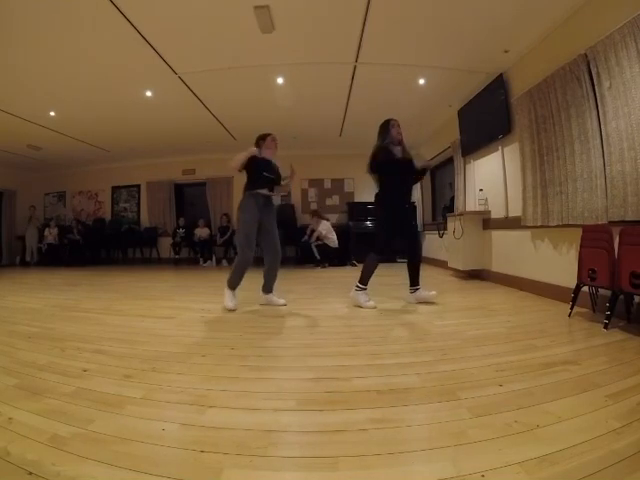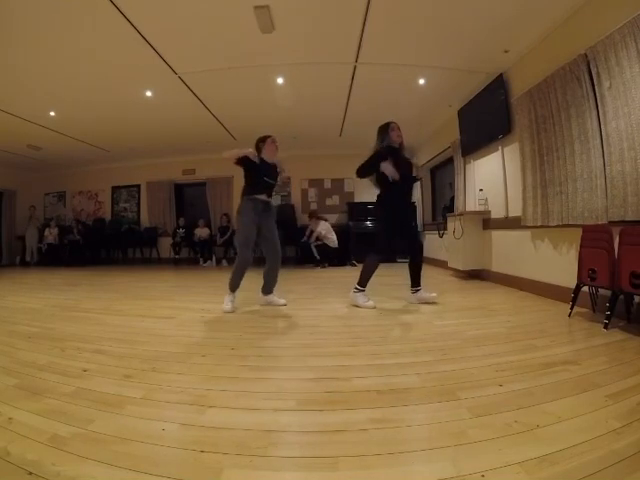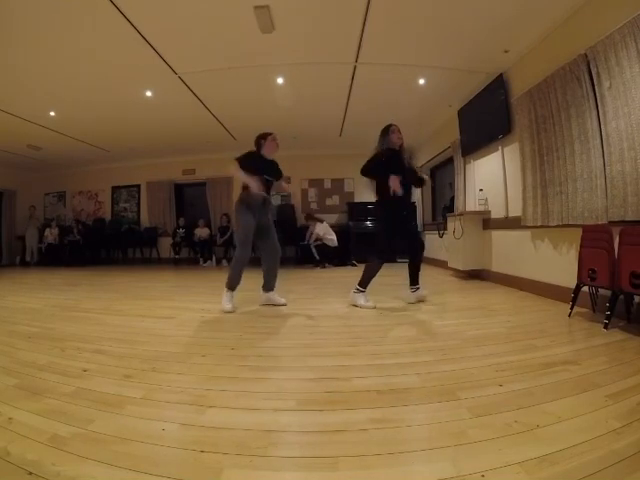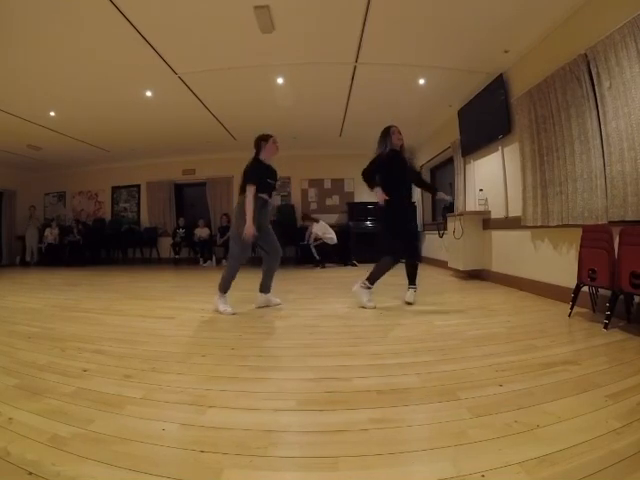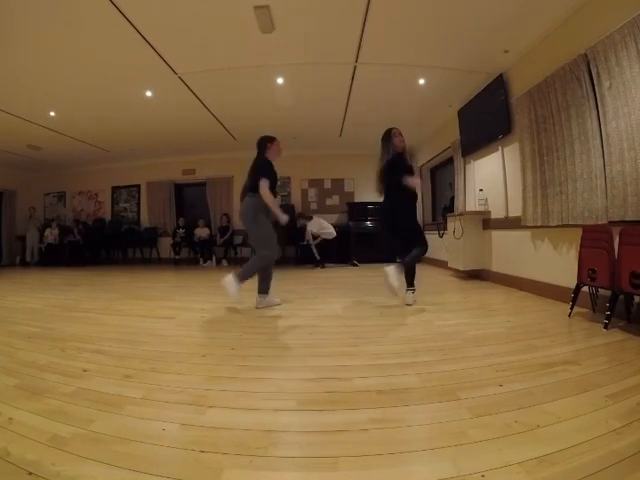
dt=0.1s
person 1, frame 1
left shoulder: (404, 155)
right shoulder: (383, 151)
left elbow: (412, 178)
right elbow: (374, 168)
left wrist: (422, 169)
right wrist: (394, 156)
left hip: (403, 206)
right hip: (388, 205)
left knee: (414, 246)
right knee: (381, 246)
left ankle: (415, 290)
right ankle: (360, 290)
person 1, frame 2
left shoulder: (401, 157)
right shoulder: (383, 153)
left elbow: (407, 180)
right elbow: (361, 172)
right wrist: (382, 166)
left hip: (403, 209)
right hip: (389, 207)
left knee: (416, 247)
right knee: (382, 247)
left ankle: (417, 291)
right ankle: (358, 291)
person 1, frame 3
left shoulder: (403, 159)
right shoulder: (385, 155)
left elbow: (415, 180)
right elbow: (365, 170)
left wrist: (421, 179)
right wrist: (390, 178)
left hip: (403, 210)
right hip: (389, 210)
left knee: (417, 246)
right knee: (384, 250)
left ankle: (414, 290)
right ankle: (359, 292)
person 1, frame 4
left shoulder: (403, 160)
right shoulder: (387, 157)
left elbow: (417, 179)
right elbow: (366, 173)
left wrist: (436, 192)
right wrist: (376, 187)
left hip: (404, 211)
right hip: (394, 211)
left knee: (411, 250)
right knee: (395, 252)
left ankle: (411, 289)
right ankle: (364, 287)
person 1, frame 5
left shoulder: (401, 161)
right shoulder: (395, 160)
right elbow: (387, 176)
right wrist: (406, 180)
left hip: (399, 212)
right hip: (399, 212)
left knee: (406, 250)
right knee: (421, 245)
left ankle: (410, 291)
right ankle: (396, 270)
person 2, frame 1
left shoulder: (274, 167)
right shoulder: (253, 158)
left elbow: (279, 184)
right elbow: (235, 165)
left wrist: (289, 177)
right wrist: (250, 151)
left hip: (268, 207)
right hip: (250, 205)
left knee: (274, 253)
right knee: (246, 252)
left ankle: (267, 294)
right ankle: (230, 290)
person 2, frame 2
left shoulder: (274, 168)
right shoulder: (252, 161)
left wrist: (280, 170)
right wrist: (245, 153)
left hip: (267, 212)
right hip: (249, 209)
left knee: (275, 254)
right knee: (245, 255)
left ankle: (267, 294)
right ankle: (230, 295)
person 2, frame 3
left shoulder: (275, 166)
right shoulder: (253, 157)
left elbow: (280, 184)
right elbow: (233, 169)
left wrist: (286, 188)
right wrist: (249, 180)
left hip: (264, 208)
right hip: (246, 206)
left knee: (274, 251)
right knee: (243, 252)
left ankle: (268, 292)
right ankle: (229, 293)
person 2, frame 4
left shoulder: (272, 170)
right shoulder: (255, 165)
right elbow: (249, 194)
right wrist: (249, 222)
left hip: (261, 214)
right hip: (249, 213)
left knee: (275, 253)
right knee: (239, 255)
left ankle: (264, 295)
right ankle: (221, 297)
person 2, frame 5
left shoulder: (263, 164)
right shoulder: (264, 163)
right elbow: (264, 191)
right wrist: (279, 213)
left hip: (258, 211)
right hip: (253, 209)
left knee: (269, 253)
right knee: (269, 252)
left ankle: (263, 296)
right ankle: (235, 278)
